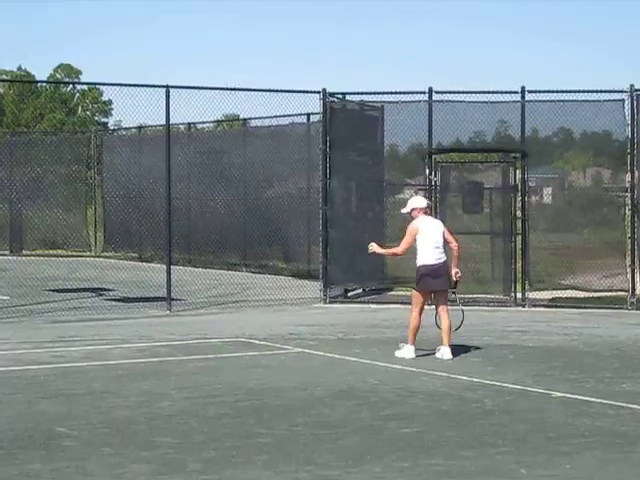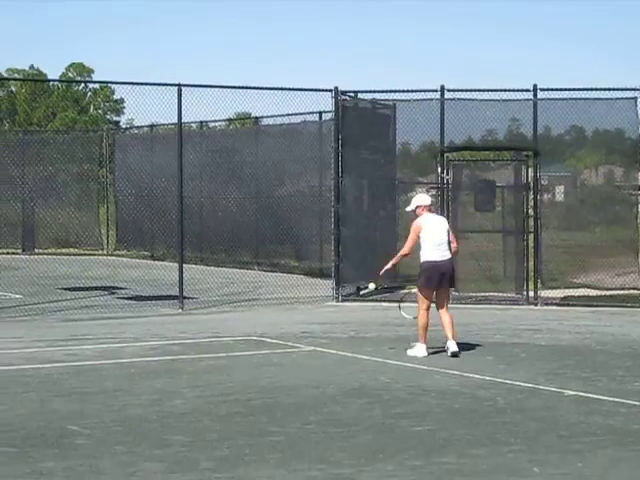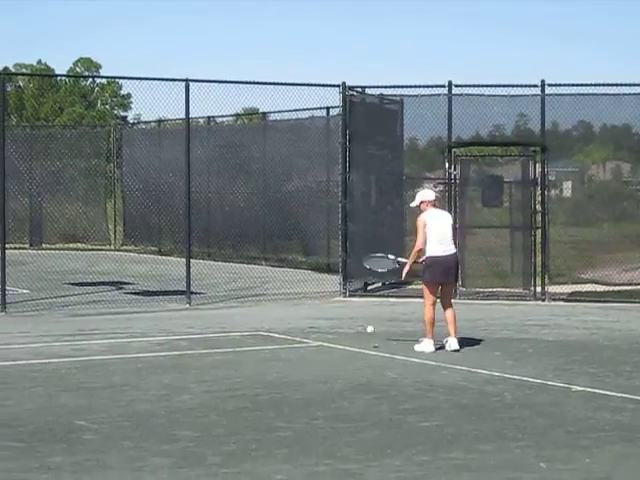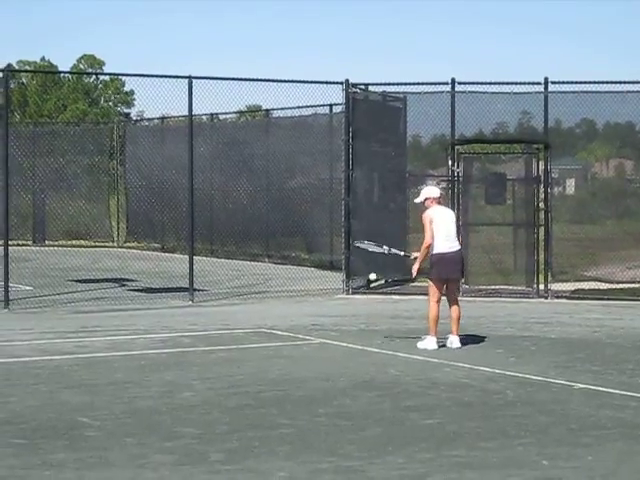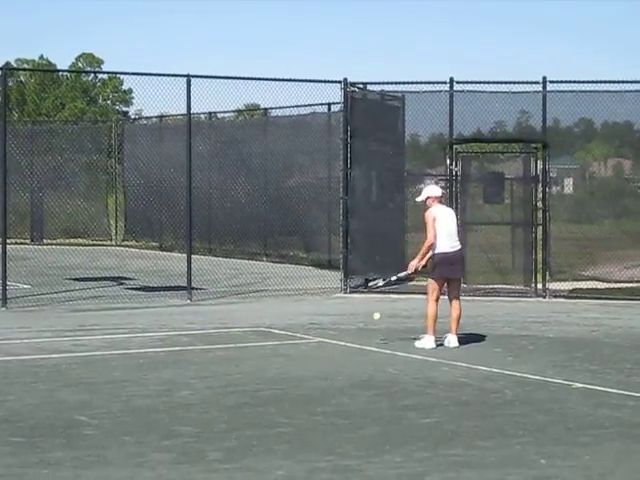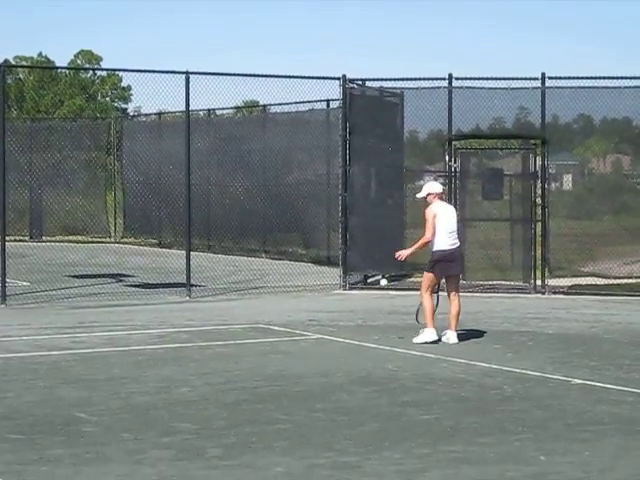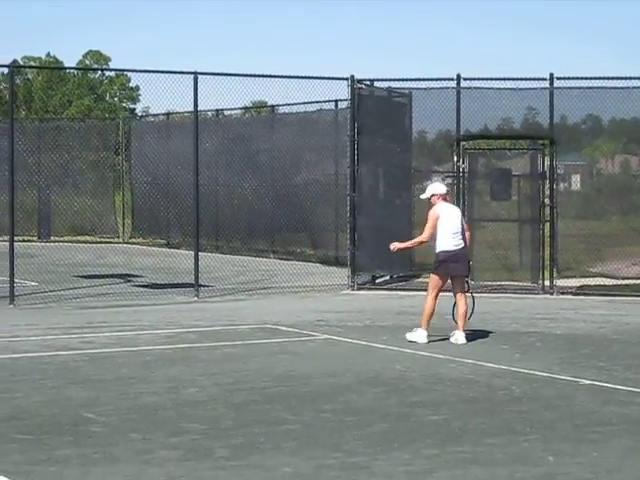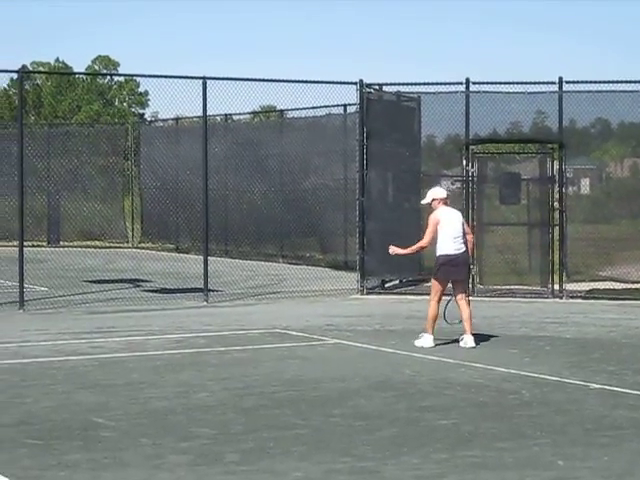
dt=0.2s
person 1, frame 1
left shoulder: (415, 224)
right shoulder: (438, 223)
left elbow: (400, 250)
right elbow: (454, 245)
left wrist: (380, 250)
right wrist: (454, 267)
left hip: (426, 270)
right hip: (442, 268)
left knee: (416, 311)
right knee: (443, 310)
left ankle: (409, 347)
right ankle: (445, 349)
person 1, frame 2
left shoulder: (419, 222)
right shoulder: (443, 220)
left elbow: (406, 250)
right elbow: (454, 245)
left wrist: (391, 263)
left hip: (429, 266)
right hip: (446, 264)
left knee: (423, 308)
right knee: (443, 308)
left ankle: (421, 346)
right ankle: (452, 343)
person 1, frame 3
left shoulder: (423, 217)
right shoulder: (447, 215)
left elbow: (419, 246)
left wrist: (408, 264)
left hip: (434, 261)
right hip: (451, 259)
left knee: (429, 303)
right knee: (447, 302)
left ankle: (428, 341)
right ankle: (452, 339)
person 1, frame 4
left shoulder: (428, 214)
right shoulder: (450, 212)
left elbow: (428, 241)
left wrist: (418, 262)
right wrist: (423, 254)
left hip: (440, 258)
right hip: (456, 255)
left knee: (434, 300)
right knee: (453, 299)
left ankle: (431, 339)
right ankle: (454, 337)
person 1, frame 5
left shoulder: (430, 212)
right shoulder: (450, 211)
left elbow: (431, 240)
left wrist: (417, 259)
right wrist: (426, 258)
left hip: (442, 258)
right hip: (457, 255)
left knee: (432, 299)
right knee: (454, 298)
left ankle: (429, 338)
right ankle: (452, 336)
person 1, frame 6
left shoulder: (431, 209)
right shoulder: (451, 208)
left elbow: (428, 238)
left wrist: (409, 251)
left hip: (441, 254)
right hip: (456, 252)
left knee: (426, 291)
right knee: (454, 294)
left ankle: (430, 330)
right ankle: (452, 333)
person 1, frame 7
left shoulder: (435, 211)
right shoulder: (456, 209)
left elbow: (425, 237)
right elbow: (467, 233)
left wrist: (402, 245)
right wrist: (466, 256)
left hip: (445, 255)
right hip: (461, 253)
left knee: (432, 295)
right knee: (460, 295)
left ankle: (422, 332)
right ankle: (460, 333)
person 1, frame 8
left shoulder: (435, 215)
right shoulder: (457, 213)
left elbow: (425, 243)
right elbow: (470, 236)
left wrist: (402, 251)
right wrist: (468, 258)
left hip: (445, 259)
right hip: (461, 257)
left knee: (435, 299)
right knee: (462, 299)
left ankle: (428, 337)
right ankle: (468, 337)
